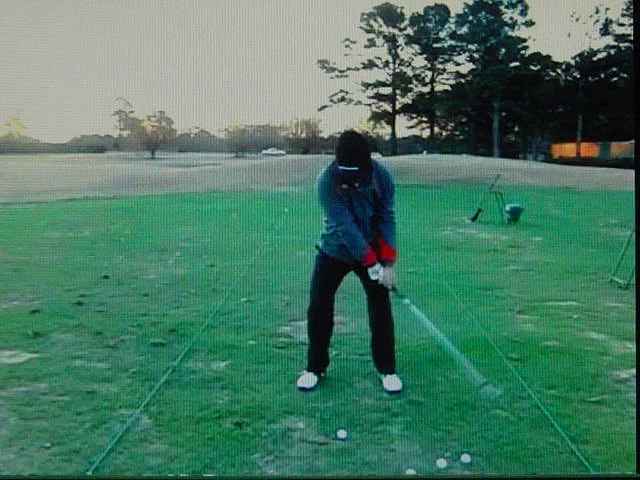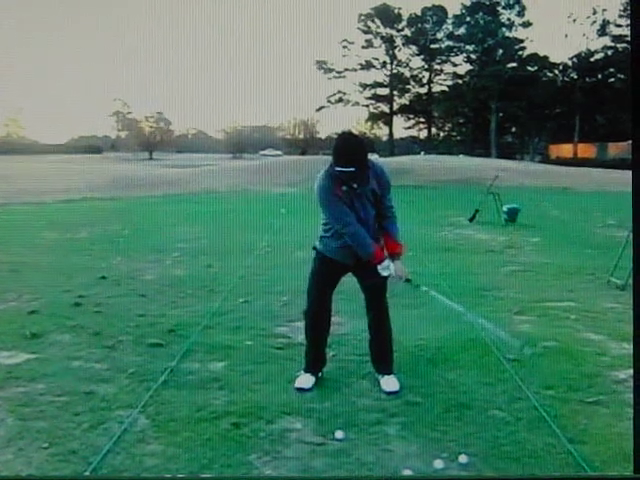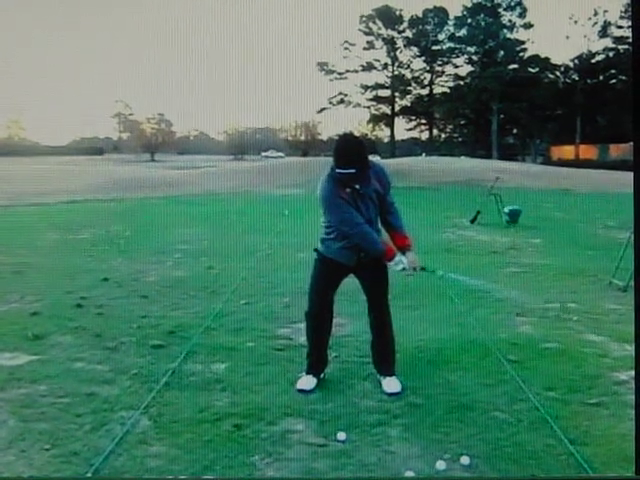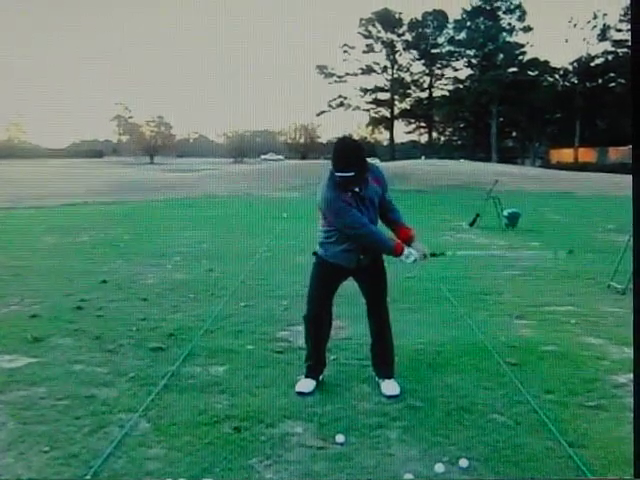
dt=1s
person 1, frame 1
left shoulder: (381, 175)
right shoulder: (327, 180)
left elbow: (387, 219)
right elbow: (344, 225)
left wrist: (388, 262)
right wrist: (371, 264)
left hip: (374, 252)
right hip: (334, 251)
left knee: (381, 310)
right knee: (319, 308)
left ankle: (387, 369)
right ankle: (315, 367)
person 1, frame 2
left shoulder: (377, 173)
right shoulder: (326, 183)
left elbow: (387, 214)
right elbow: (348, 227)
left wrist: (395, 256)
right wrist: (380, 259)
left hip: (371, 252)
right hip: (332, 252)
left knee: (378, 310)
right knee: (316, 310)
left ankle: (385, 370)
right ankle: (312, 368)
person 1, frame 3
left shoulder: (377, 173)
right shoulder: (329, 188)
left elbow: (389, 211)
right elbow: (356, 229)
left wrist: (405, 248)
right wrist: (392, 255)
left hip: (371, 254)
right hip: (335, 254)
left knee: (380, 312)
right knee: (317, 311)
left ankle: (386, 371)
right ankle: (314, 370)
person 1, frame 4
left shoulder: (374, 174)
right shoulder: (331, 195)
left elbow: (387, 209)
right elbow: (364, 231)
left wrist: (410, 240)
right wrist: (401, 250)
left hip: (369, 257)
right hip: (333, 258)
left knee: (379, 315)
right knee: (316, 314)
left ankle: (385, 374)
right ankle: (313, 372)
